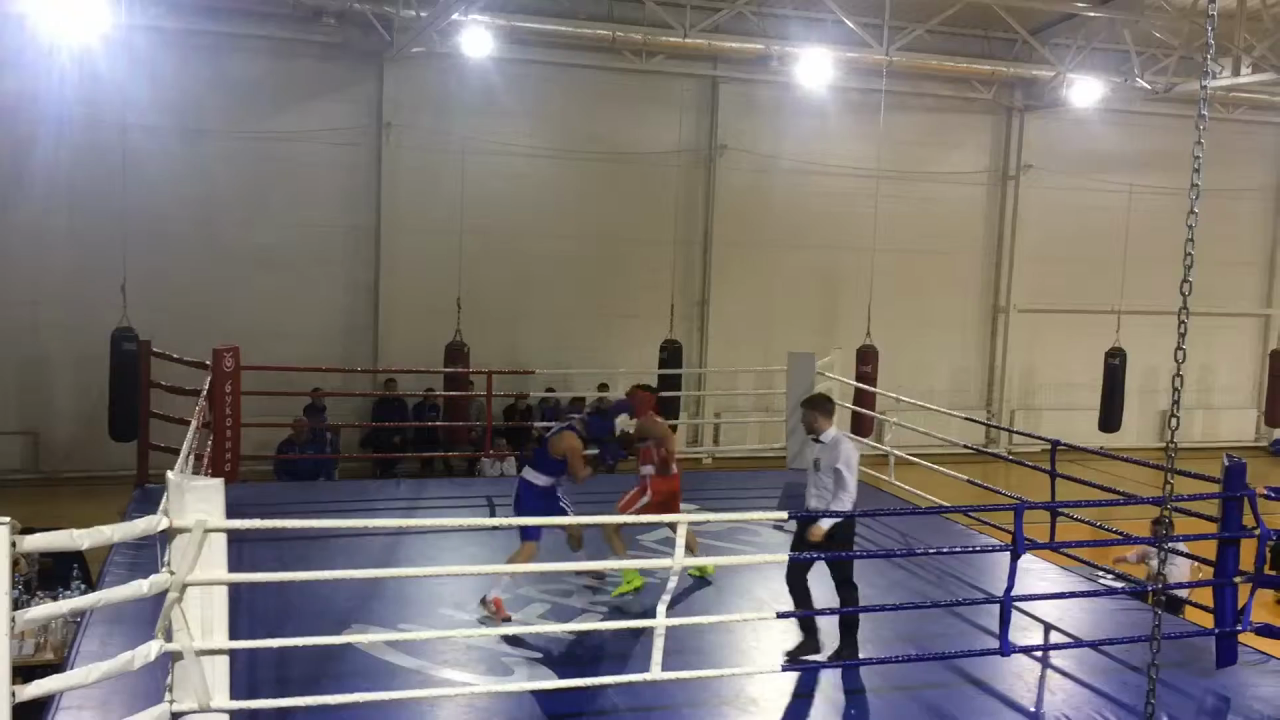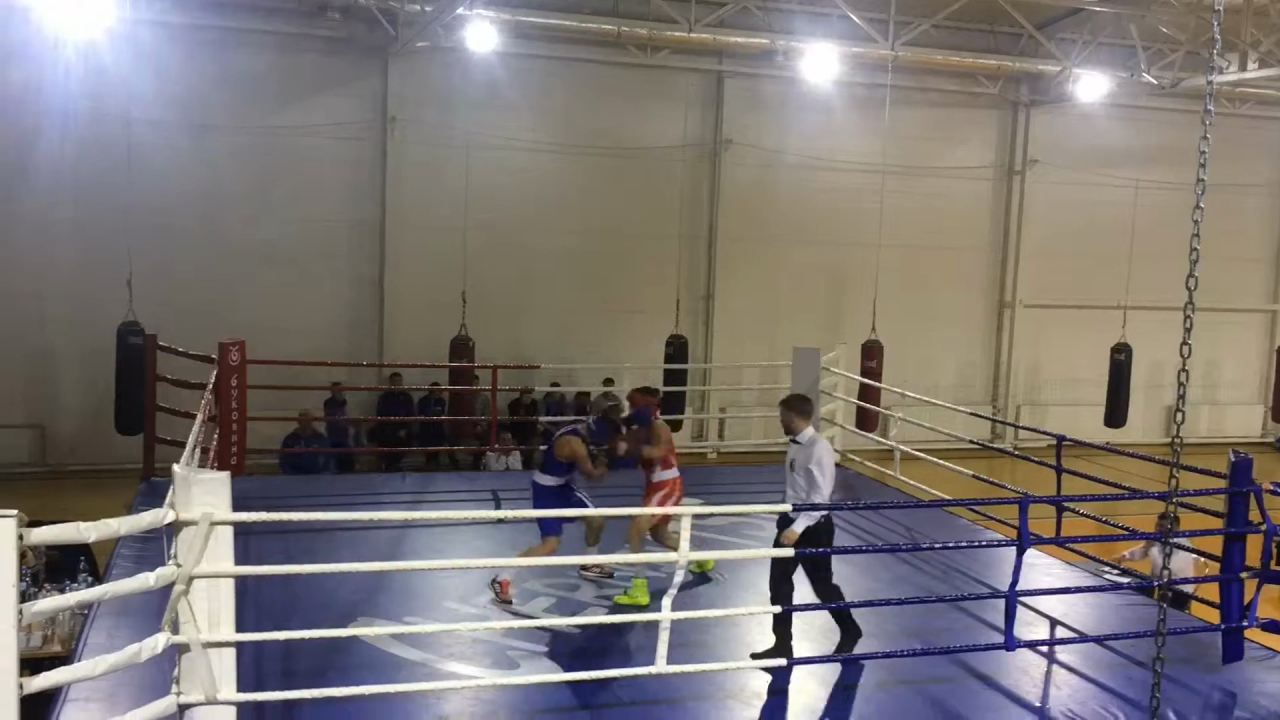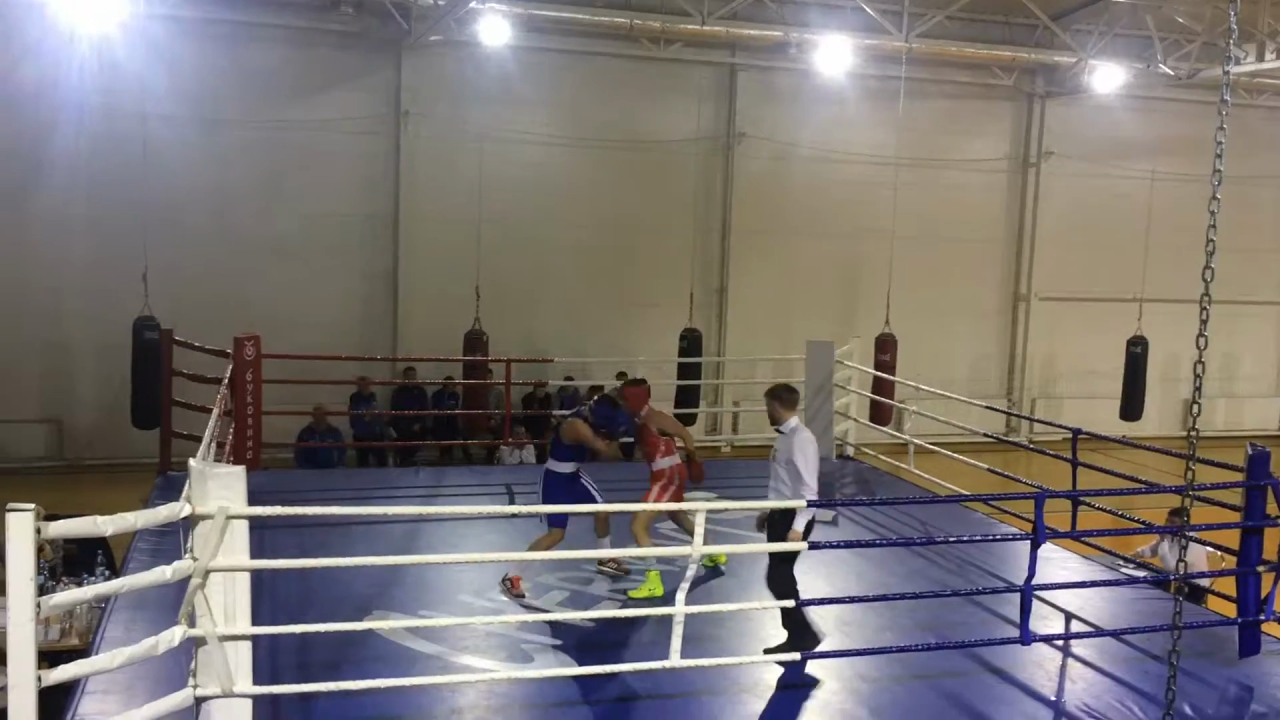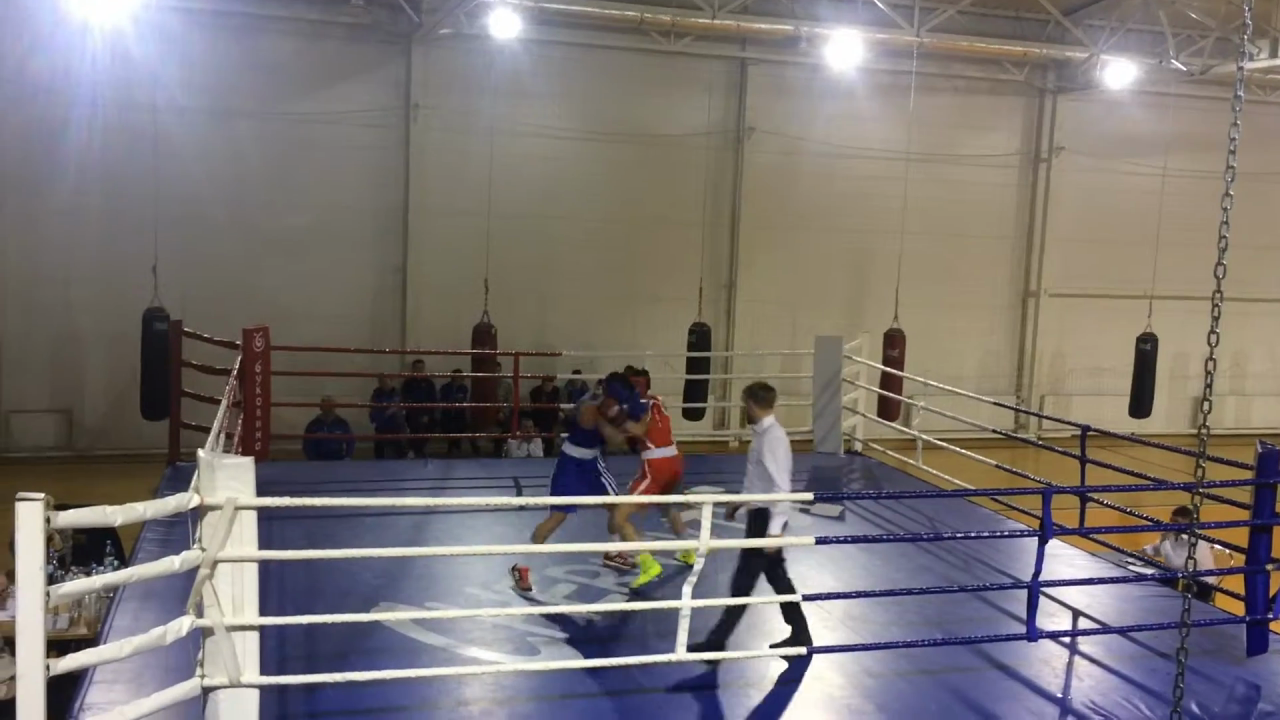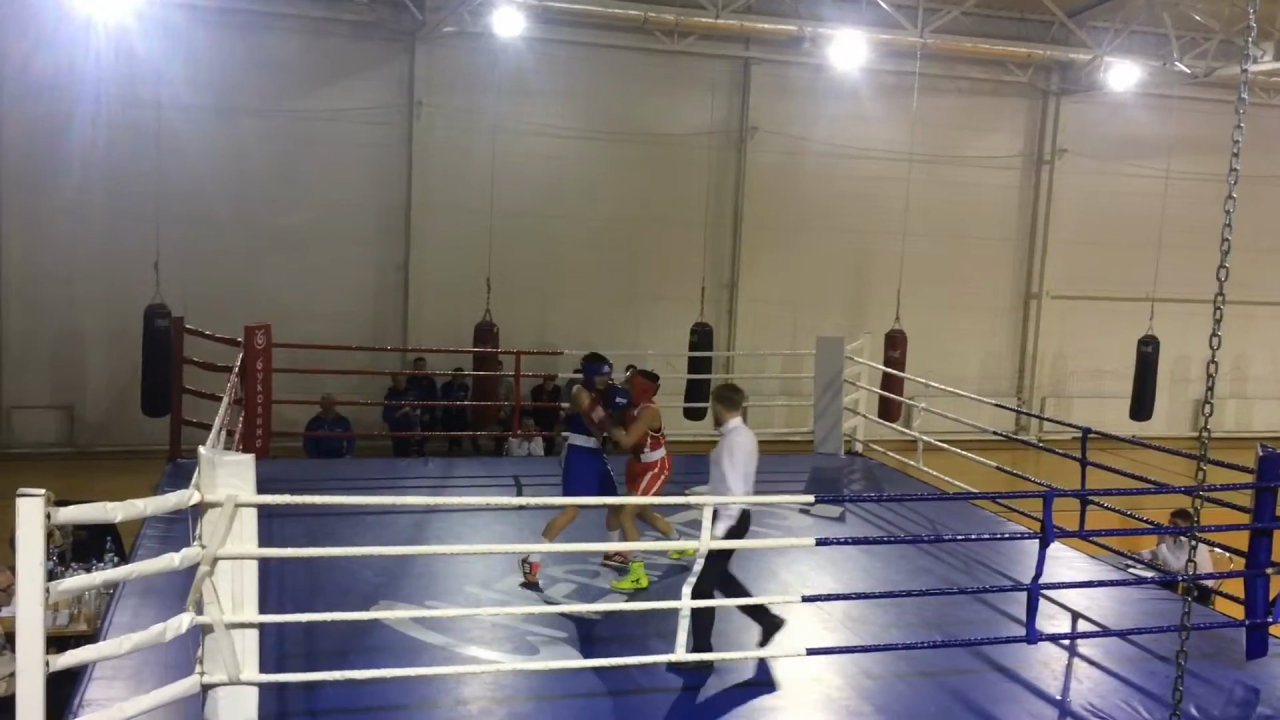
dt=0.2s
person 1, frame 1
left shoulder: (843, 448)
right shoulder: (815, 445)
left elbow: (847, 495)
left wrist: (823, 524)
right wrist: (806, 518)
left hip: (836, 525)
right hip: (811, 519)
left knee: (844, 584)
right knee: (794, 577)
left ankle: (848, 645)
right ankle: (810, 639)
person 1, frame 2
left shoulder: (819, 449)
right shoulder: (794, 446)
left elbow: (820, 497)
left wrist: (797, 528)
left hip: (814, 527)
right hip: (790, 521)
left knee: (823, 586)
right knee: (778, 583)
left ankle: (850, 632)
right ankle: (781, 645)
person 1, frame 3
left shoulder: (801, 439)
right shoulder: (784, 436)
left elbow: (808, 488)
left wrist: (798, 526)
right wrist: (769, 511)
left hip: (793, 519)
right hip: (779, 515)
left knee: (778, 579)
right knee: (781, 578)
left ankle: (805, 634)
right ankle: (796, 637)
person 1, frame 4
left shoulder: (772, 438)
right shoulder: (765, 434)
left elbow: (781, 487)
left wrist: (775, 528)
right wrist: (739, 502)
left hip: (765, 518)
right hip: (761, 514)
left knee: (743, 581)
right knee: (776, 576)
left ankle: (716, 644)
right ankle: (799, 634)
person 1, frame 5
left shoulder: (733, 440)
right shoulder: (741, 435)
left elbow: (734, 491)
left wrist: (718, 529)
left hip: (729, 520)
right hip: (730, 517)
left knee: (704, 584)
right knee: (720, 578)
left ankle: (701, 652)
right ankle: (768, 620)
person 2, frame 1
left shoulder: (646, 423)
right shoulder: (650, 422)
left elbow: (669, 439)
left wrist: (666, 462)
left hip: (654, 484)
right hip: (670, 483)
left knee: (610, 527)
right knee: (676, 523)
left ankle: (631, 576)
right ankle: (703, 565)
person 2, frame 2
left shoulder: (659, 427)
right shoulder: (638, 429)
left elbow: (659, 452)
left wrist: (636, 449)
left hip: (669, 487)
right hip: (659, 487)
left knee: (636, 530)
right knee: (659, 534)
left ankle: (639, 591)
right ankle: (702, 560)
person 2, frame 3
left shoulder: (655, 417)
right shoulder: (638, 420)
left elbow: (685, 435)
left wrist: (693, 460)
left hip: (669, 475)
right hip: (661, 476)
left knee: (638, 526)
right knee: (679, 517)
left ankle: (653, 583)
right ankle: (715, 554)
person 2, frame 4
right shoulder: (656, 403)
left elbow: (638, 432)
left hip: (655, 468)
right hip: (673, 464)
left knee: (618, 518)
right knee: (668, 507)
left ankle: (648, 564)
right ankle: (688, 552)
person 2, frame 5
left shoulder: (648, 412)
right shoulder: (632, 407)
left elbow: (625, 441)
left hip: (654, 467)
right hip: (638, 463)
left knee: (626, 516)
right knee: (643, 512)
left ankle: (638, 575)
right ankle: (682, 547)
person 3, frame 1
left shoulder: (573, 426)
right shoulder: (573, 441)
right elbow: (579, 477)
left hip: (546, 487)
right hip: (532, 489)
left knee: (574, 527)
right knee: (530, 547)
left ankle: (581, 564)
right ankle: (492, 598)
person 3, frame 2
left shoulder: (582, 429)
right shoulder: (575, 446)
right elbow: (593, 475)
right wrist: (602, 464)
left hip: (562, 485)
right hip: (546, 489)
left knee: (597, 521)
right knee: (551, 544)
left ankle: (589, 565)
right ankle: (501, 580)
person 3, frame 3
left shoulder: (587, 415)
right shoulder: (579, 427)
right elbow: (608, 452)
right wrist: (613, 440)
left hip: (573, 474)
right hip: (556, 478)
left knee: (602, 512)
right knee: (556, 534)
left ankle: (605, 559)
right ankle: (512, 576)
person 3, frame 4
left shoulder: (607, 404)
right shoulder: (594, 410)
right elbow: (614, 439)
left hip: (591, 460)
right hip: (572, 463)
right knee: (558, 516)
right ankle: (521, 567)
person 3, frame 5
left shoulder: (602, 391)
right shoulder: (582, 394)
right elbow: (599, 430)
right wrist: (611, 409)
left hip: (595, 452)
right hip: (579, 453)
left knee: (616, 503)
right knee: (572, 509)
left ankle: (612, 552)
right ankle: (532, 560)
